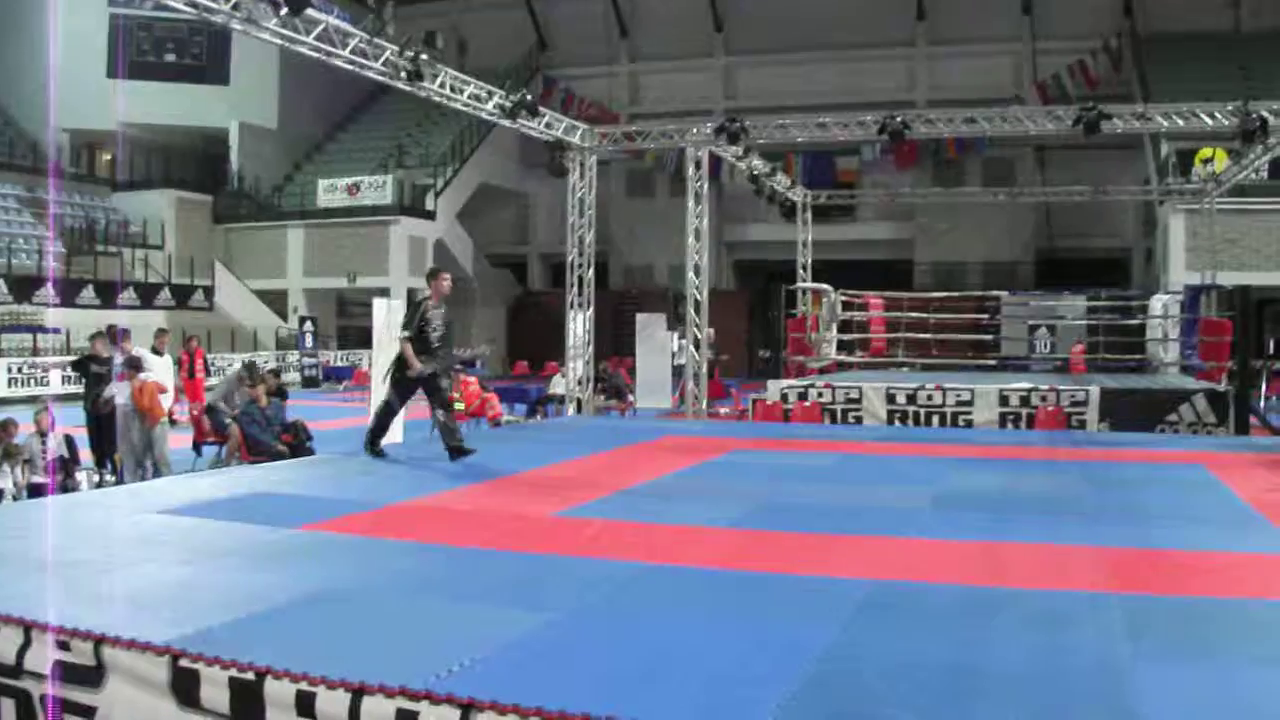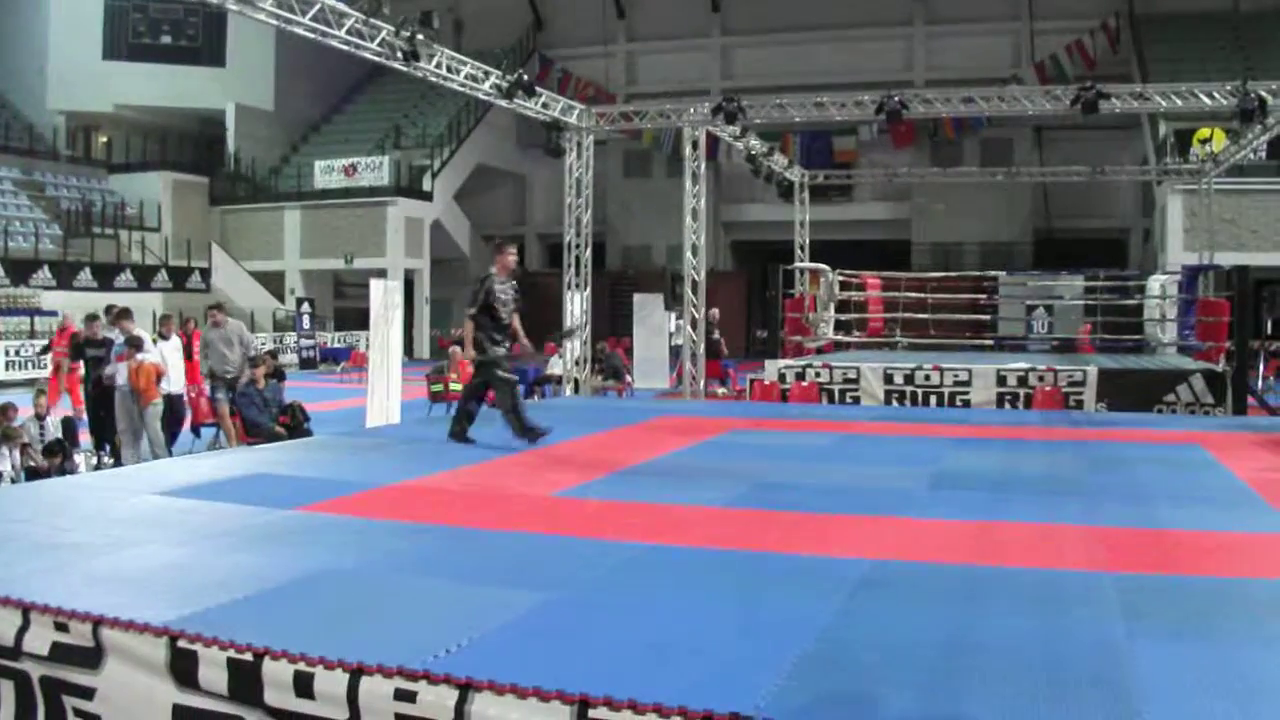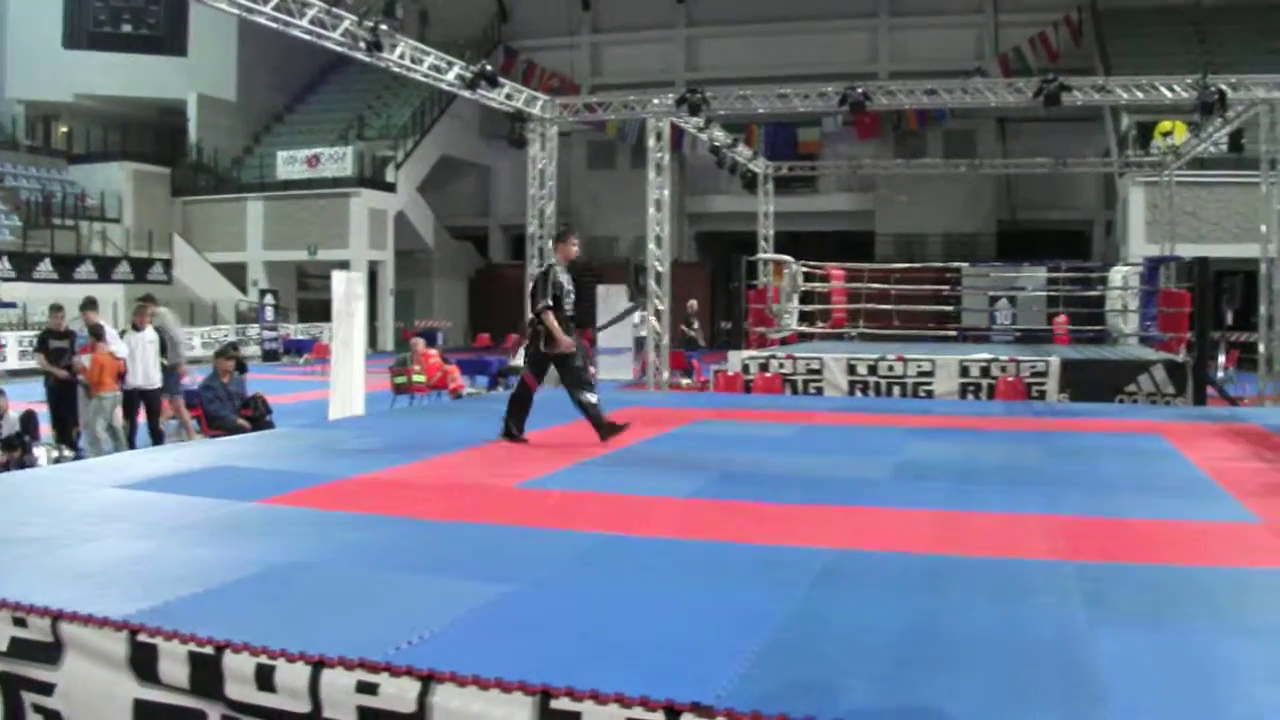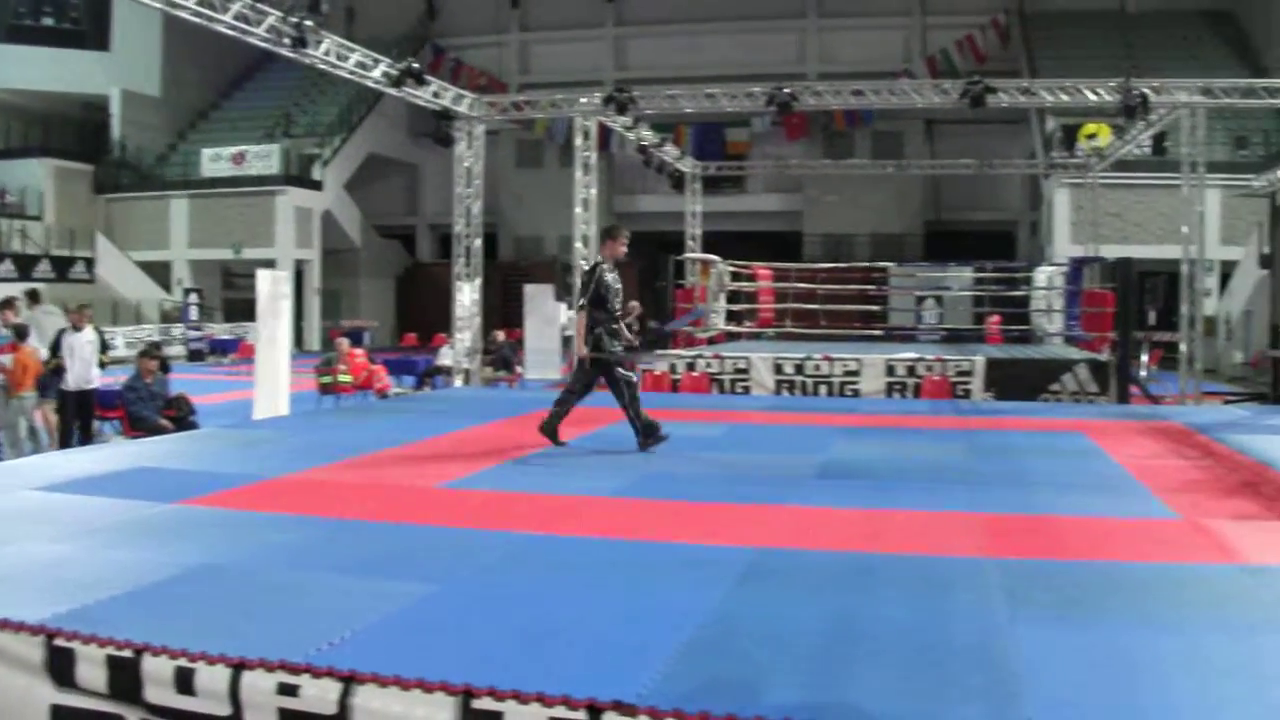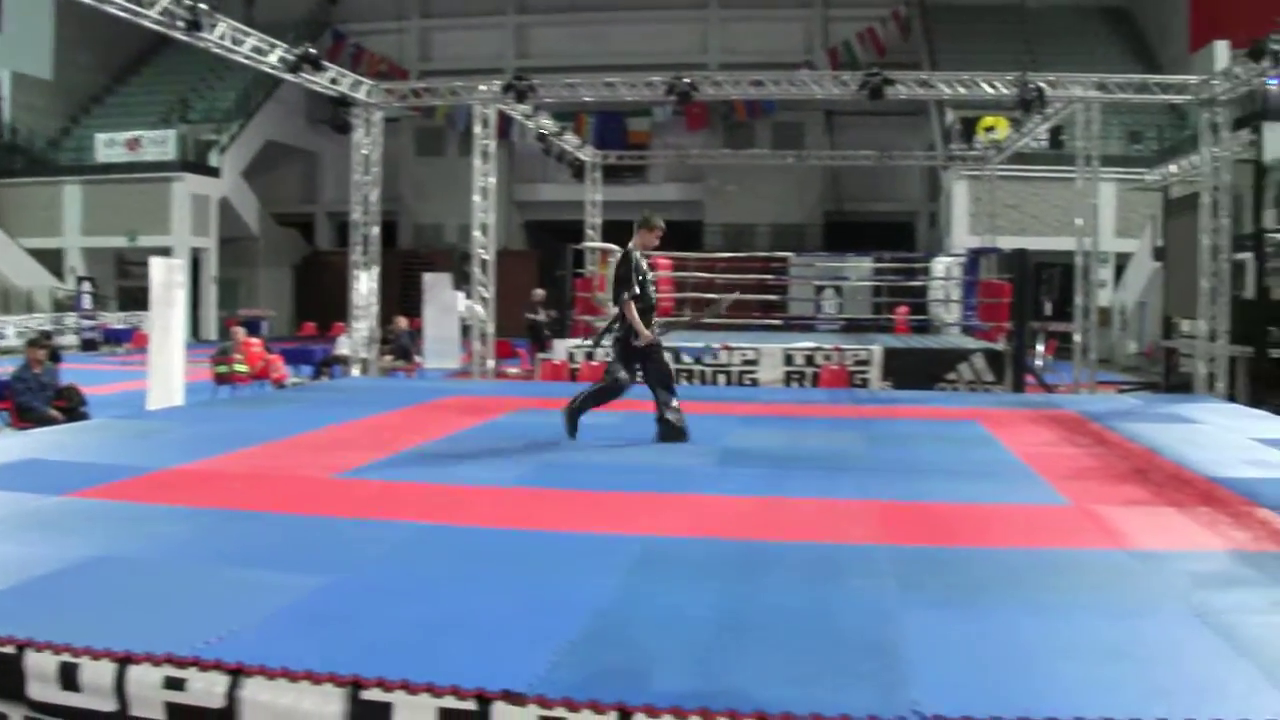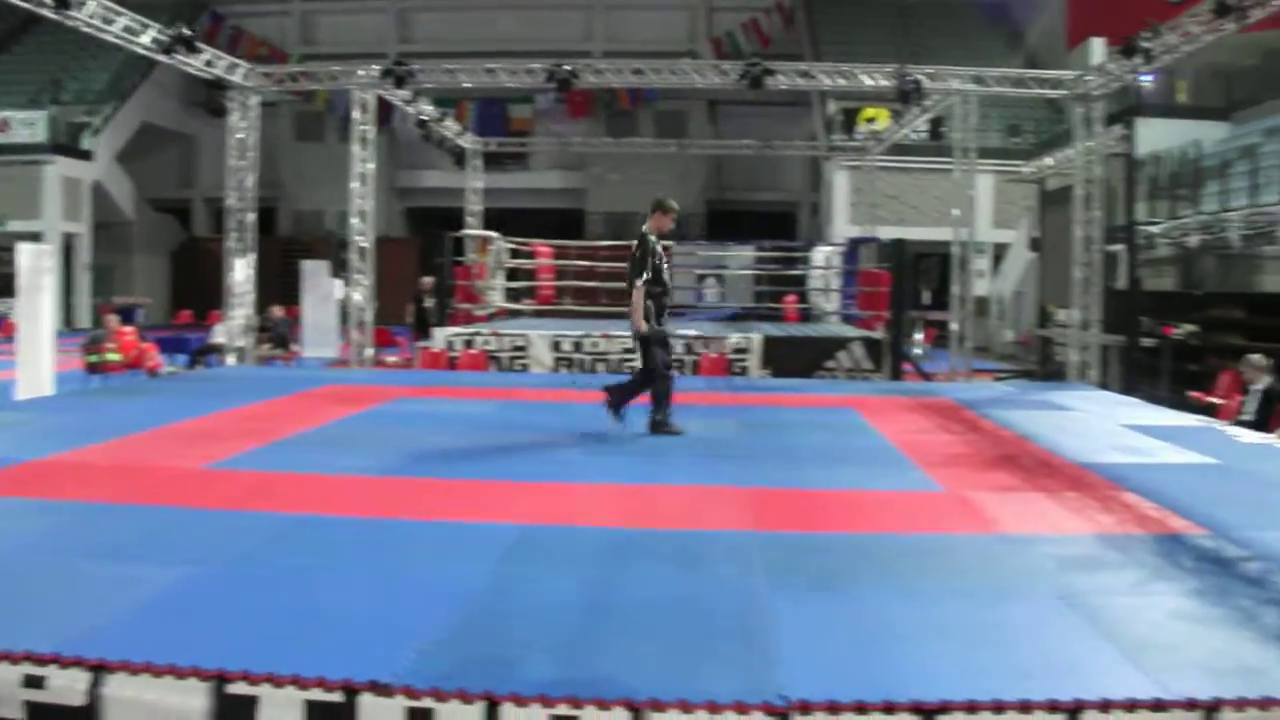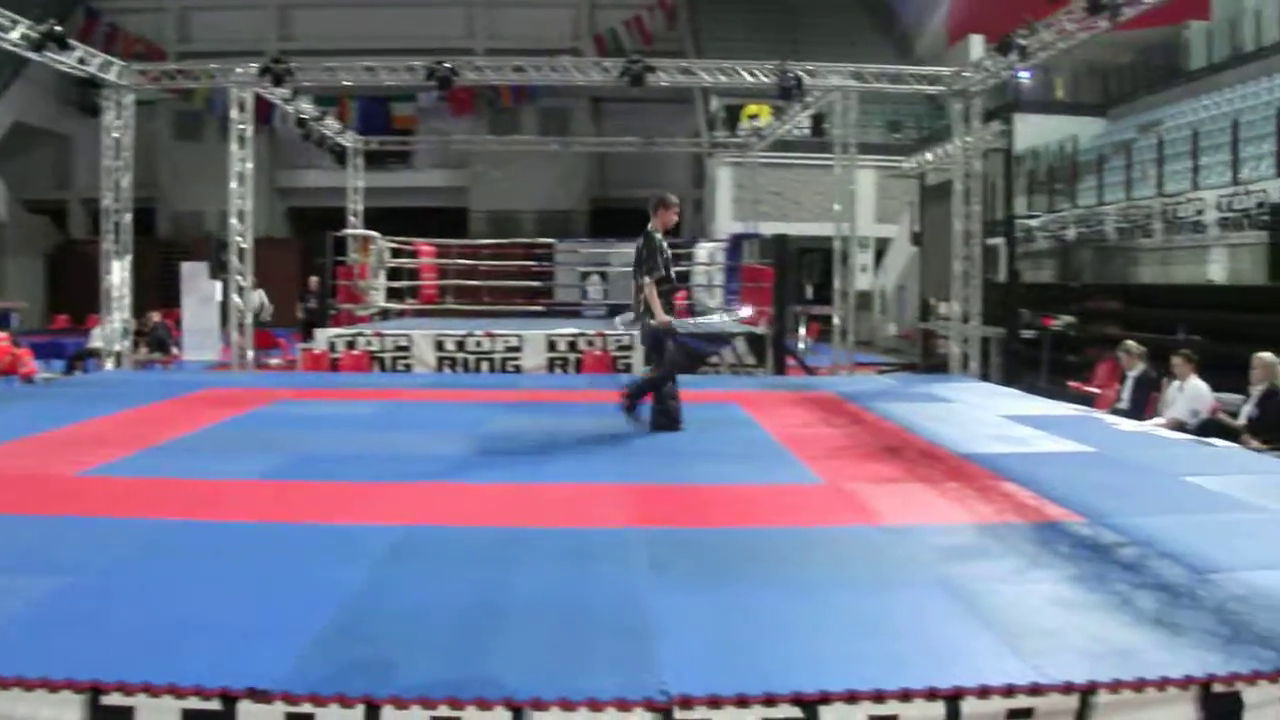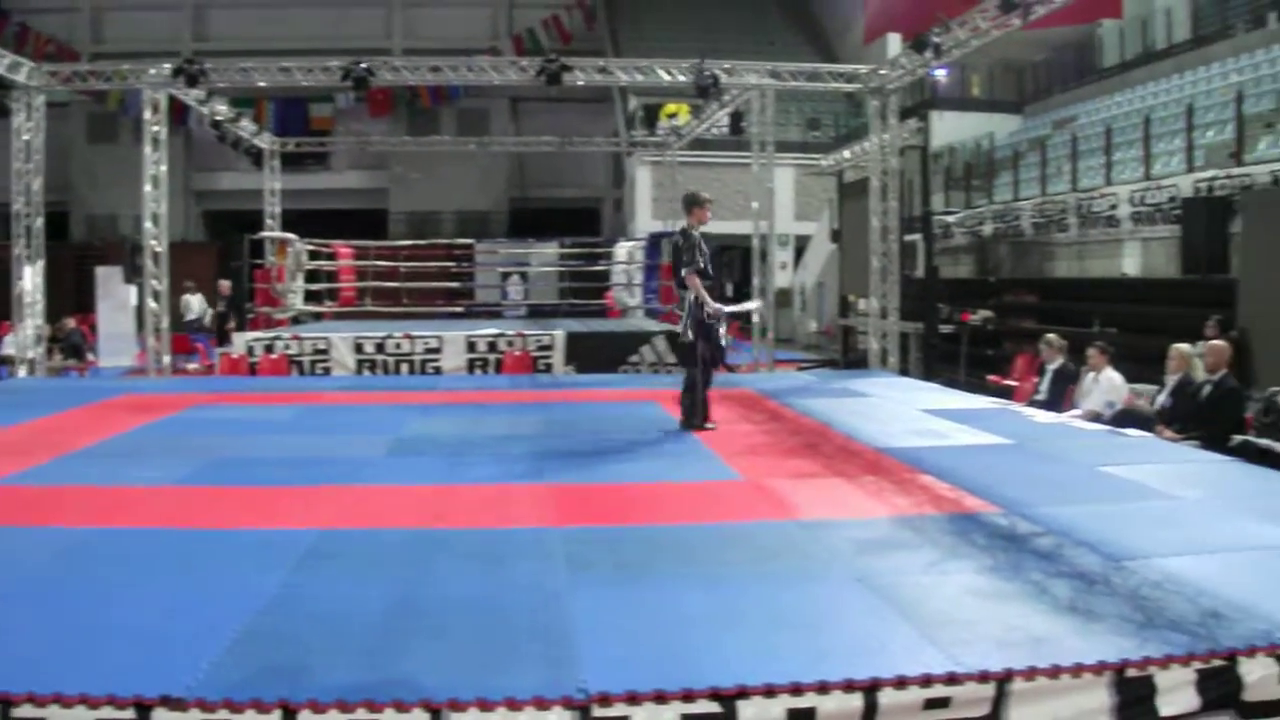
dt=0.5s
person 1, frame 1
left shoulder: (442, 308)
right shoulder: (420, 307)
right elbow: (405, 338)
right wrist: (414, 363)
left hip: (431, 364)
right hip: (411, 365)
left knee: (443, 402)
right knee: (392, 404)
left ankle: (454, 446)
right ankle: (372, 442)
person 1, frame 2
left shoulder: (511, 283)
right shoulder: (487, 283)
right elbow: (471, 316)
left wrist: (522, 338)
right wrist: (469, 346)
left hip: (501, 342)
right hip: (487, 342)
left knee: (477, 388)
right knee: (507, 384)
left ankle: (458, 429)
right ankle: (525, 430)
person 1, frame 3
left shoulder: (564, 273)
right shoulder: (549, 273)
right elbow: (544, 310)
right wrist: (561, 337)
left hip: (564, 338)
right hip: (546, 340)
left knee: (582, 380)
right knee: (529, 384)
left ankle: (602, 427)
right ankle: (511, 429)
person 1, frame 4
left shoulder: (611, 271)
right shoulder: (597, 272)
right elbow: (583, 309)
left wrist: (626, 334)
right wrist: (580, 344)
left hip: (609, 339)
right hip: (599, 341)
left knee: (580, 385)
right knee: (626, 384)
left ankle: (550, 424)
right ankle: (646, 434)
person 1, frame 5
left shoulder: (638, 259)
right shoulder: (629, 259)
right elbow: (626, 299)
right wrist: (641, 329)
left hip: (643, 330)
right hip: (632, 333)
left knee: (661, 377)
right knee: (620, 380)
left ankle: (671, 427)
right ankle: (575, 409)
person 1, frame 6
left shoulder: (651, 242)
right shoulder: (645, 244)
right elbow: (638, 285)
right wrist: (639, 320)
left hip: (653, 316)
right hip: (648, 316)
left knee: (655, 367)
right knee: (660, 368)
left ankle: (616, 395)
right ankle: (660, 420)
person 1, frame 7
left shoulder: (653, 239)
right shoulder: (651, 241)
left elbow: (637, 280)
right elbow: (647, 281)
right wrist: (658, 313)
left hip: (657, 312)
right hip: (656, 314)
left knee: (667, 363)
right knee: (670, 362)
left ankle: (665, 416)
right ankle: (634, 396)
person 1, frame 8
left shoulder: (689, 237)
right shoulder: (691, 238)
right elbow: (690, 275)
right wrist: (709, 302)
left hip: (697, 308)
right hip: (696, 307)
left knee: (710, 356)
right knee: (700, 362)
left ankle: (694, 412)
right ankle: (694, 418)
